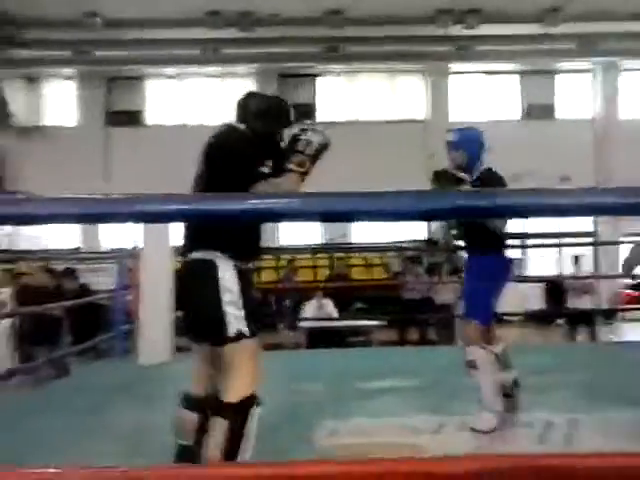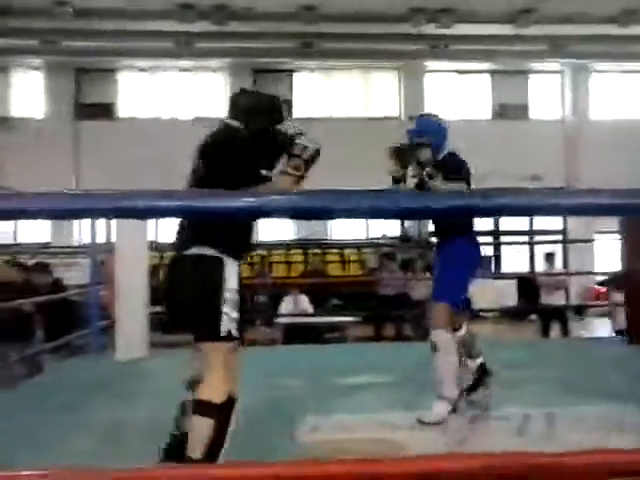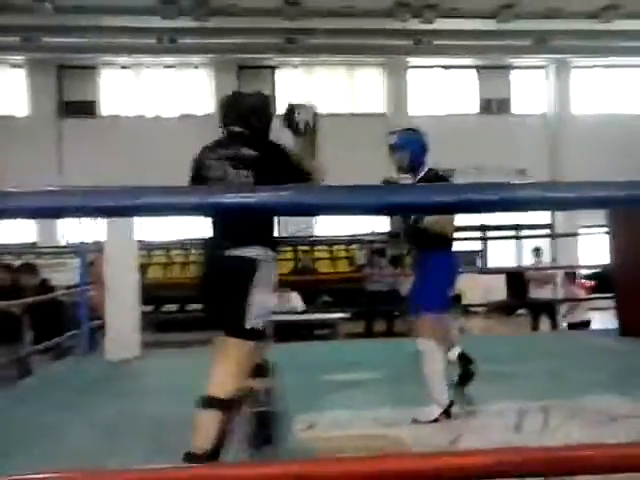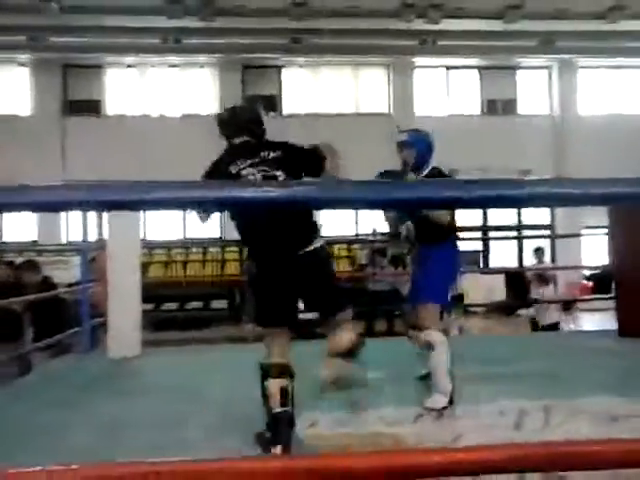
dt=0.2s
person 1, frame 1
left shoulder: (234, 146)
right shoulder: (232, 144)
left elbow: (262, 185)
right elbow: (272, 195)
left wrist: (287, 156)
right wrist: (304, 159)
left hip: (205, 271)
right hip: (217, 269)
left knee: (207, 376)
right knee: (244, 376)
left ankle: (186, 461)
person 1, frame 2
left shoulder: (219, 142)
right shoulder: (233, 145)
left elbow: (248, 186)
right elbow: (271, 196)
left wrist: (274, 157)
right wrist: (298, 161)
left hip: (189, 265)
right hip: (211, 266)
left knee: (211, 369)
right knee: (221, 377)
left ankle: (177, 450)
person 1, frame 3
left shoulder: (208, 155)
right shoulder: (266, 152)
right elbow: (310, 185)
left hip: (218, 266)
right hip: (249, 263)
left knee: (251, 348)
right knee: (231, 367)
left ankle: (261, 425)
right ankle: (197, 464)
person 1, frame 4
left shoulder: (220, 169)
right shoulder: (284, 152)
left elbow: (206, 214)
right elbow: (332, 171)
right wrist: (327, 152)
left hip: (268, 267)
right hip: (309, 256)
left knee: (276, 349)
right knee: (345, 326)
left ankle: (279, 432)
right ankle: (334, 370)
person 2, frame 1
left shoulder: (490, 180)
right shoulder: (465, 183)
left elbow: (499, 223)
right elbow: (454, 230)
left hip: (489, 263)
right hip: (475, 262)
left knee: (471, 335)
right knee: (482, 334)
left ankle: (493, 409)
right ankle: (507, 384)
person 2, frame 2
left shoulder: (453, 163)
right shoulder: (425, 167)
left wrist: (427, 173)
right wrist: (400, 173)
left hip: (460, 247)
right hip: (446, 246)
left knee: (439, 317)
right knee: (449, 316)
left ankle: (447, 398)
right ankle: (478, 367)
person 2, frame 3
left shoulder: (436, 182)
right shoulder: (410, 184)
left elbow: (447, 228)
left wrist: (413, 213)
right wrist: (402, 218)
left hip: (438, 260)
right hip: (424, 260)
left knee: (424, 328)
right knee: (430, 322)
left ankle: (441, 403)
right ankle: (460, 358)
person 2, frame 4
left shoulder: (439, 179)
right shoulder: (410, 181)
left elbow: (445, 218)
left hip: (442, 253)
right hip: (423, 255)
left knee: (428, 318)
right knee: (415, 322)
left ankle: (443, 391)
right ankle: (436, 364)
